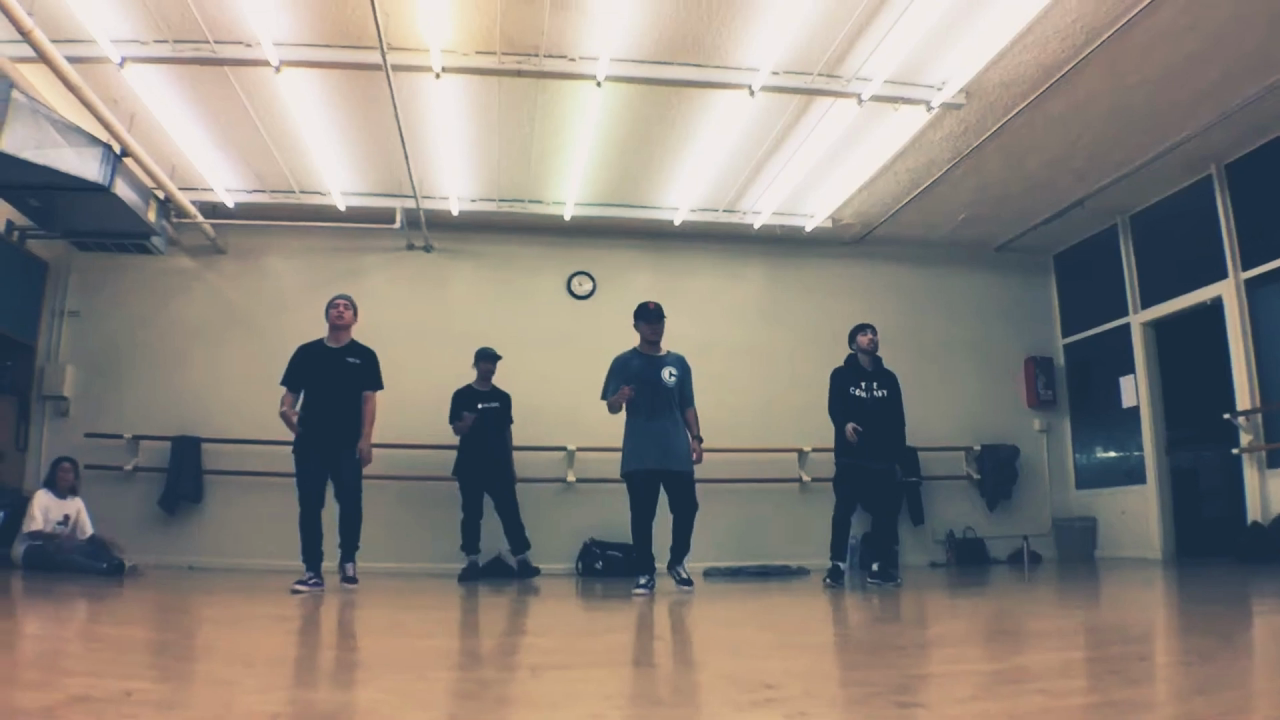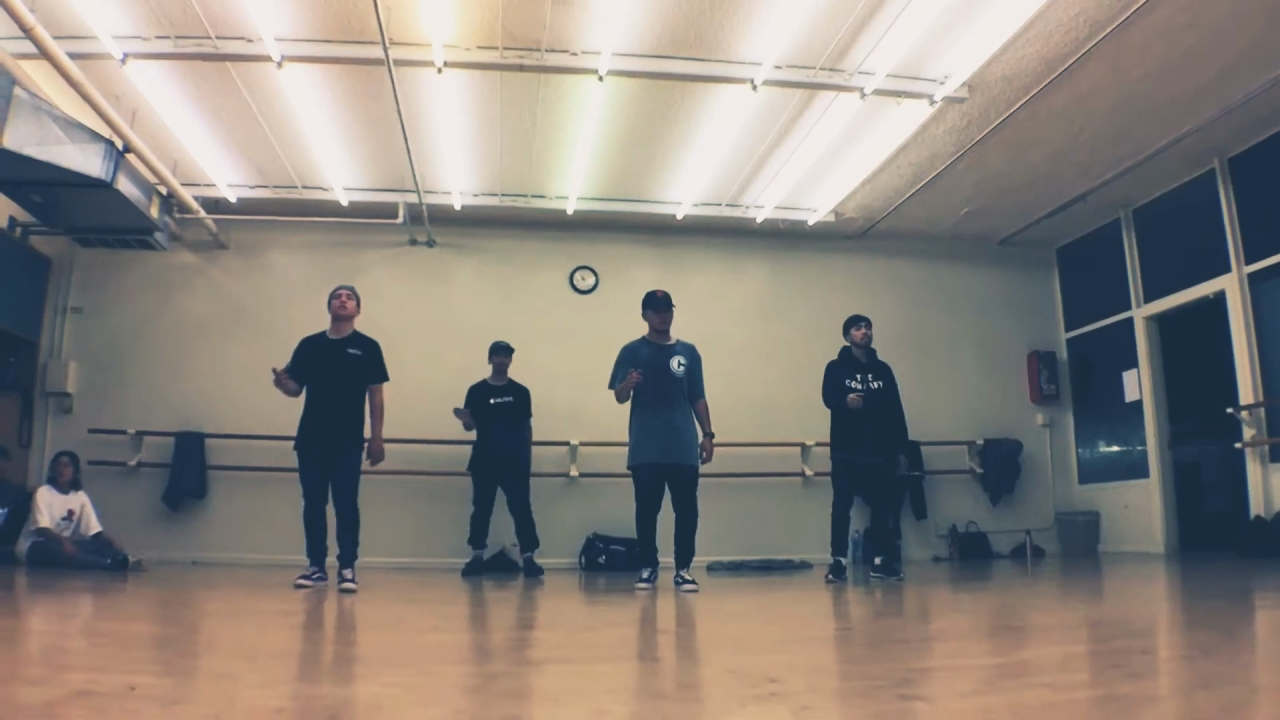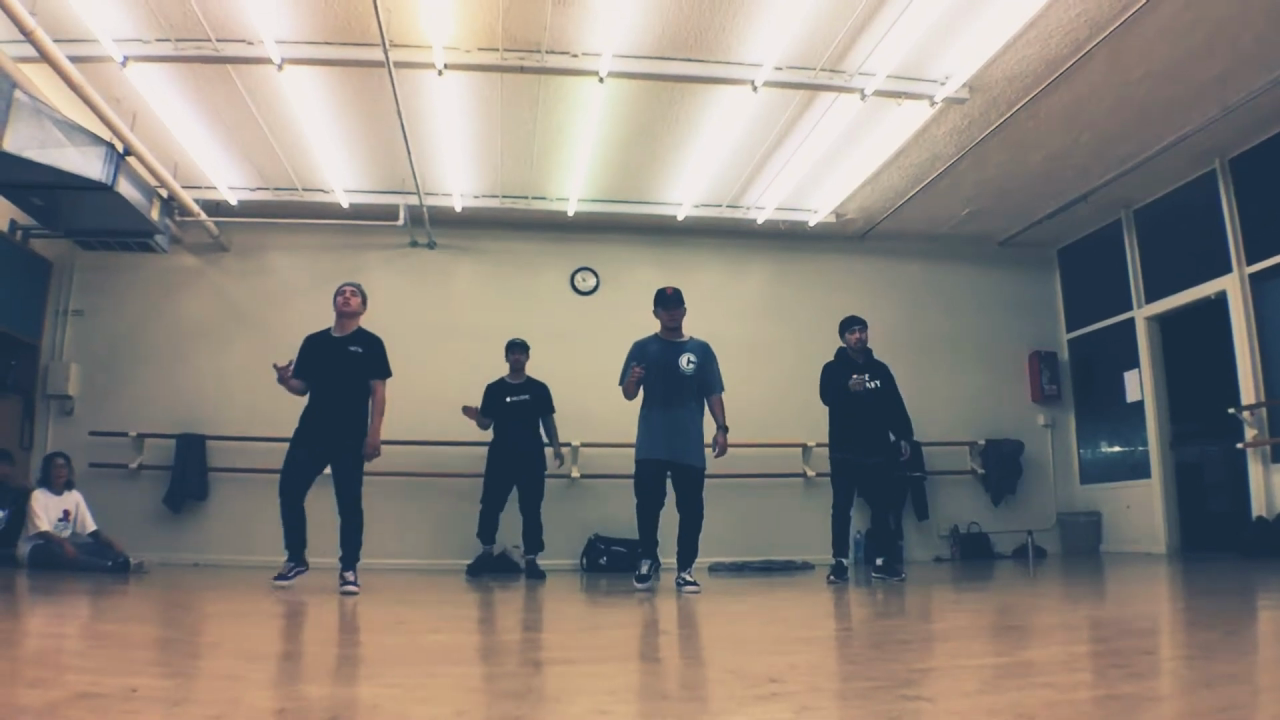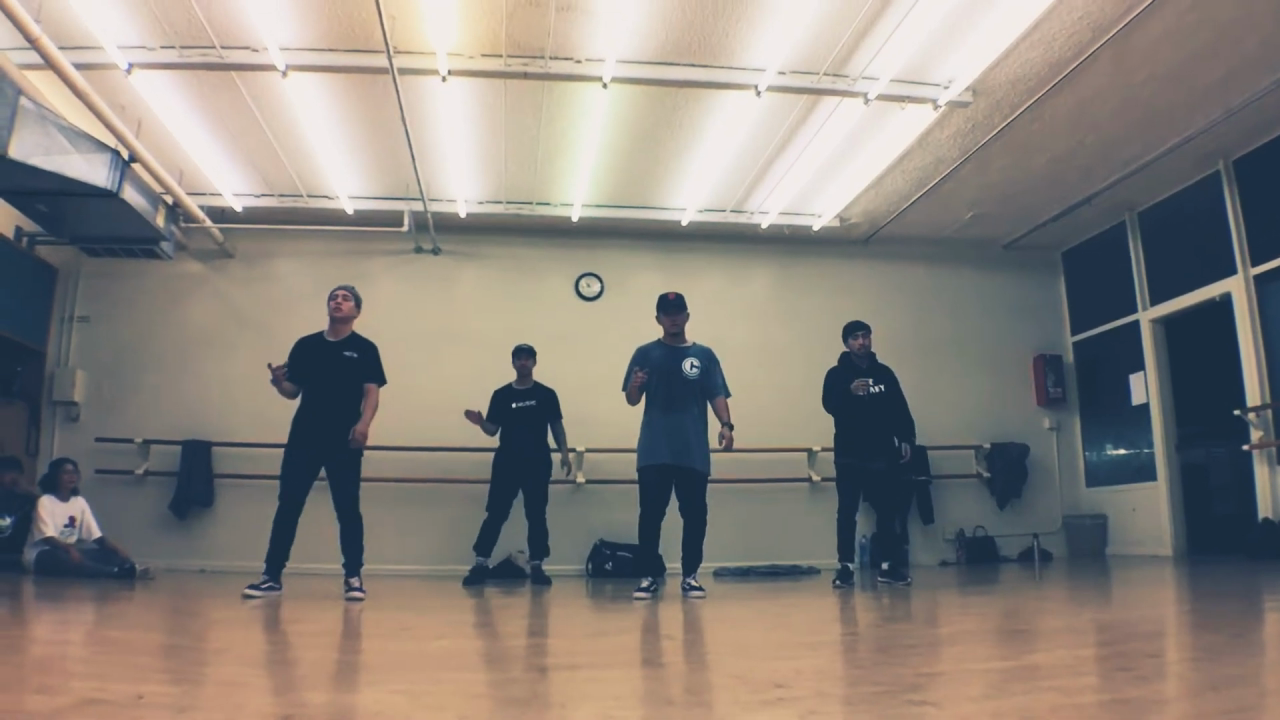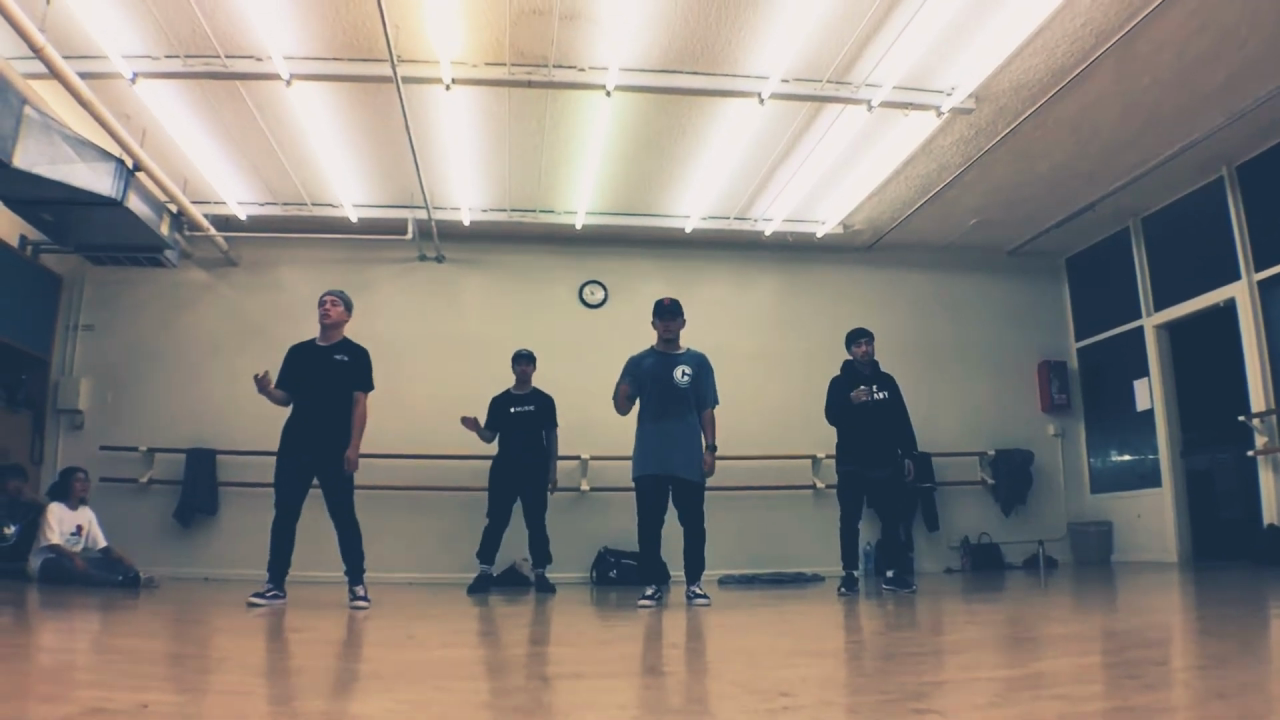
dt=0.3s
person 1, frame 1
left shoulder: (364, 356)
right shoulder: (306, 353)
left elbow: (368, 401)
right elbow: (291, 393)
left wrist: (366, 439)
right wrist: (286, 410)
left hip: (346, 444)
right hip: (309, 442)
left knee: (350, 500)
right knee: (309, 506)
left ankle: (347, 561)
right ankle: (313, 572)
person 1, frame 2
left shoulder: (367, 347)
right shoulder: (309, 345)
left elbow: (375, 394)
right elbow: (295, 388)
left wrist: (377, 436)
right wrist: (282, 382)
left hip: (348, 439)
right hip: (311, 436)
left knee: (346, 502)
right knee: (314, 502)
left ankle: (347, 568)
right ankle: (317, 566)
person 1, frame 3
left shoulder: (370, 343)
right shoulder: (313, 342)
left elbow: (377, 390)
right elbow: (302, 388)
left wrist: (374, 432)
right wrist: (285, 380)
left hip: (349, 437)
right hip: (309, 431)
left knee: (349, 504)
right knee: (289, 491)
left ankle: (348, 571)
right ankle: (295, 559)
person 1, frame 4
left shoulder: (365, 349)
right shoulder: (305, 346)
left elbow: (371, 393)
right elbow: (293, 392)
left wrist: (364, 424)
right wrist: (278, 382)
left hip: (343, 443)
right hip: (303, 439)
left knee: (348, 510)
right knee: (287, 506)
left ankle: (353, 576)
right ankle: (272, 575)
person 1, frame 5
left shoulder: (355, 354)
right shoulder: (297, 352)
left elbow: (360, 405)
right elbow: (287, 398)
left wrist: (353, 448)
right wrist: (267, 391)
left hip: (333, 450)
right hip: (294, 446)
left knee: (343, 516)
right knee: (285, 514)
left ankle: (357, 584)
right ankle: (275, 584)
person 2, frame 1
left shoulder: (678, 363)
right shoulder: (624, 362)
left elbow: (687, 406)
right elbow: (611, 407)
left wrist: (696, 438)
right wrist: (619, 398)
left hip: (676, 452)
right hip: (639, 455)
left knee: (686, 506)
right knee: (642, 514)
left ankle: (677, 563)
right ankle: (645, 573)
person 2, frame 2
left shoulder: (688, 352)
right shoulder: (632, 351)
left elbow: (698, 397)
right elbow: (619, 397)
left wrist: (707, 434)
right wrist: (627, 385)
left hip: (683, 446)
right hip: (645, 447)
left knee: (687, 508)
right knee: (647, 508)
left ankle: (683, 569)
right ankle: (648, 567)
person 2, frame 3
left shoulder: (701, 350)
right shoulder: (642, 348)
left elbow: (713, 392)
right elbow: (629, 394)
left wrist: (721, 427)
right wrist: (631, 380)
left hip: (690, 445)
right hip: (651, 444)
left knee: (691, 509)
right knee: (647, 504)
left ankle: (685, 570)
right ankle: (647, 560)
person 2, frame 4
left shoulder: (704, 355)
right shoulder: (645, 354)
left elbow: (717, 395)
right elbow: (632, 400)
left wrist: (726, 425)
right wrist: (634, 385)
left hip: (694, 451)
right hip: (654, 450)
left knee: (695, 514)
right knee: (650, 513)
left ankle: (690, 575)
right ankle: (649, 576)
person 2, frame 5
left shoulder: (697, 362)
right shoulder: (638, 363)
left elbow: (707, 410)
right elbow: (625, 407)
left wrist: (710, 448)
right wrist: (620, 399)
left hip: (688, 459)
right hip: (648, 460)
left knee: (693, 522)
right knee: (649, 524)
left ankle: (694, 583)
right ankle: (652, 584)
person 3, frame 1
left shoulder: (888, 378)
right shoulder: (842, 375)
left elbow: (897, 420)
right elbow: (835, 408)
left wrist: (897, 457)
right wrist: (844, 425)
left hip: (882, 459)
right hip: (850, 458)
left knee: (884, 513)
right knee: (843, 511)
left ankle: (878, 566)
right ankle: (837, 566)
person 3, frame 2
left shoulder: (883, 370)
right shoulder: (836, 368)
left elbow: (896, 411)
right elbow: (829, 397)
left wrist: (899, 448)
right wrist: (845, 400)
left hip: (879, 452)
right hip: (846, 452)
left knee: (882, 507)
right knee: (841, 507)
left ankle: (880, 560)
right ankle: (838, 561)
person 3, frame 3
left shoulder: (880, 369)
right shoulder: (833, 368)
left elbow: (895, 405)
right elbow: (827, 397)
left wrist: (903, 436)
right wrist: (847, 388)
left hip: (878, 451)
right hip: (844, 452)
left knee: (882, 507)
right knee: (842, 507)
left ankle: (881, 561)
right ankle: (840, 562)
person 3, frame 4
left shoulder: (885, 373)
right shoulder: (837, 374)
left elbow: (900, 409)
right elbow: (829, 405)
left wrist: (906, 438)
right wrist: (849, 392)
left hip: (882, 455)
right hip: (849, 457)
left knee: (888, 510)
right knee: (847, 511)
left ankle: (888, 565)
right ankle: (846, 566)
person 3, frame 5
left shoulder: (887, 381)
right shoulder: (840, 383)
left elbow: (901, 421)
right elbow: (833, 418)
left wrist: (907, 455)
right wrist: (850, 402)
left hip: (886, 464)
right hip: (851, 465)
left knee: (893, 517)
right knee: (849, 519)
left ankle: (893, 574)
right ankle: (850, 574)
person 4, frame 1
left shoulder: (503, 397)
right shoulder: (462, 395)
right elbow: (458, 431)
left wrist: (511, 462)
right wrist: (465, 424)
left hip: (499, 465)
right hip: (470, 465)
left knee: (510, 510)
right knee: (472, 514)
left ankle: (522, 559)
right ankle: (472, 562)
person 4, frame 2
left shoulder: (521, 392)
right shoulder: (476, 391)
left elbow: (526, 426)
right elbow: (469, 426)
left wrist: (527, 458)
right wrist: (465, 419)
left hip: (515, 460)
right hip: (485, 460)
left knee: (521, 508)
right knee: (482, 509)
left ankle: (528, 557)
right ankle: (477, 556)
person 4, frame 3
left shoulder: (539, 388)
right shoulder: (494, 389)
left elbow: (547, 420)
right elbow: (486, 424)
left wrist: (556, 446)
right wrist: (476, 417)
left hip: (532, 458)
right hip: (500, 456)
left knee: (531, 510)
right knee: (490, 505)
left ankle: (531, 559)
right ankle: (487, 553)
person 4, frame 4
left shoulder: (547, 394)
right shoulder: (501, 395)
left elbow: (556, 426)
right elbow: (492, 429)
left wrist: (564, 453)
right wrist: (480, 422)
left hip: (537, 463)
right hip: (506, 462)
left knee: (536, 516)
right knee: (495, 514)
left ankle: (536, 565)
right ankle: (480, 563)
person 4, frame 5
left shoulder: (544, 400)
right shoulder: (499, 401)
left elbow: (551, 436)
right elbow: (490, 437)
left wrist: (553, 469)
right wrist: (477, 429)
left hip: (535, 470)
right hip: (504, 469)
left knee: (536, 523)
right knee: (496, 520)
left ankle: (540, 573)
right ankle: (484, 572)
